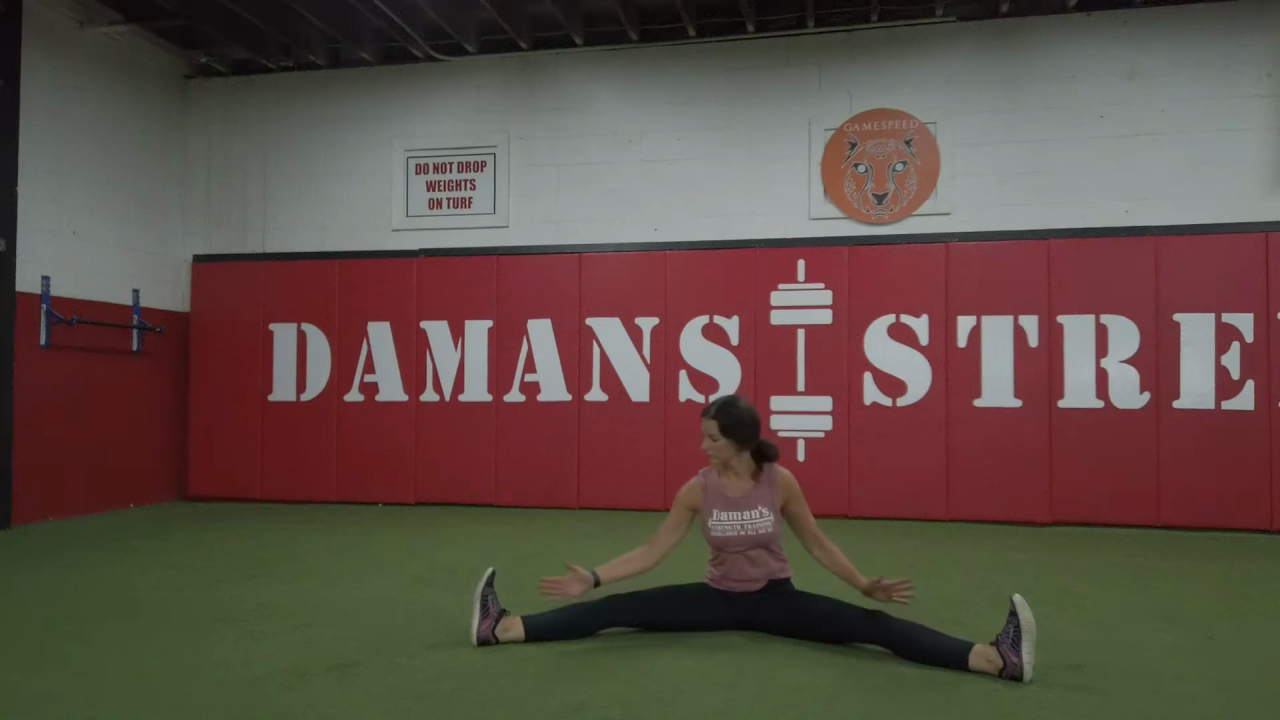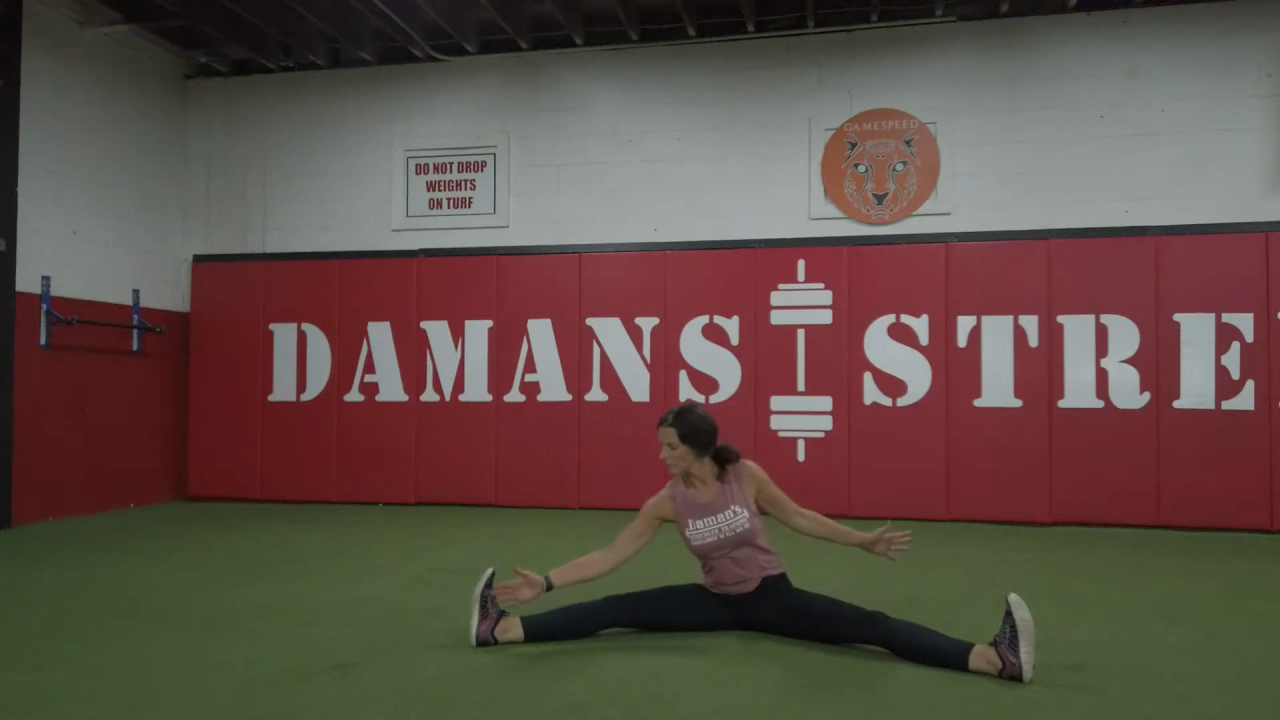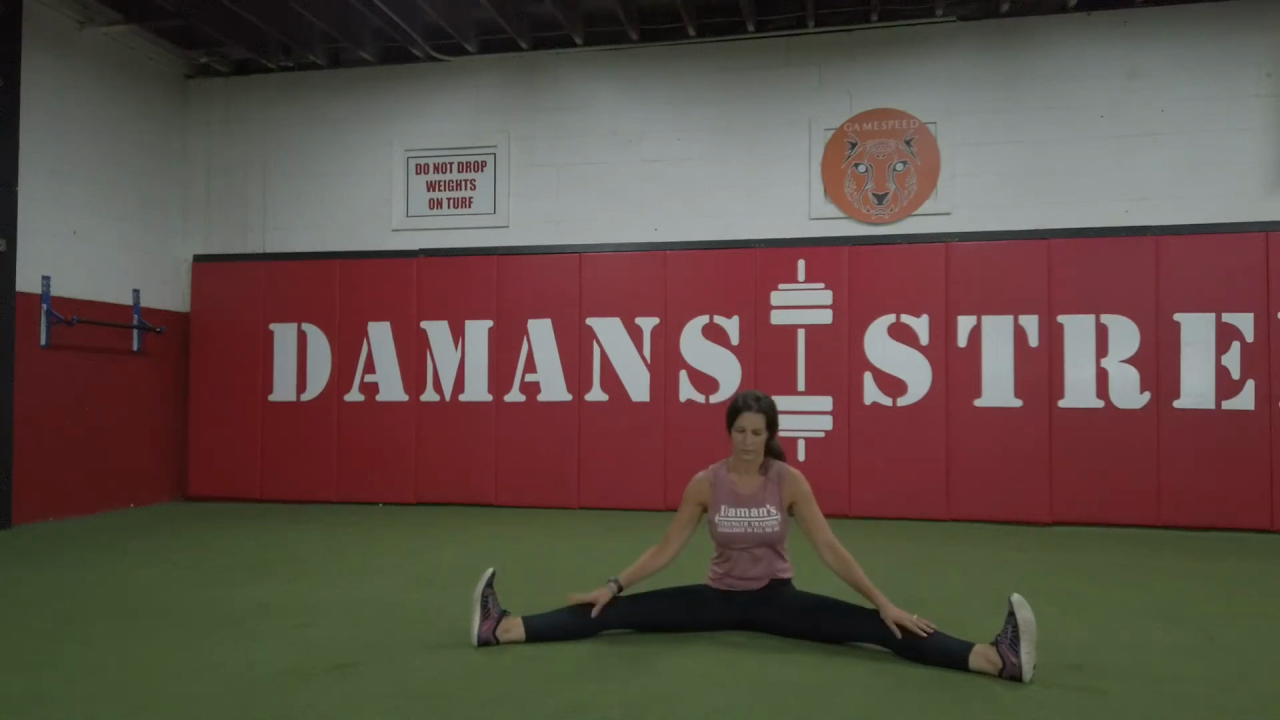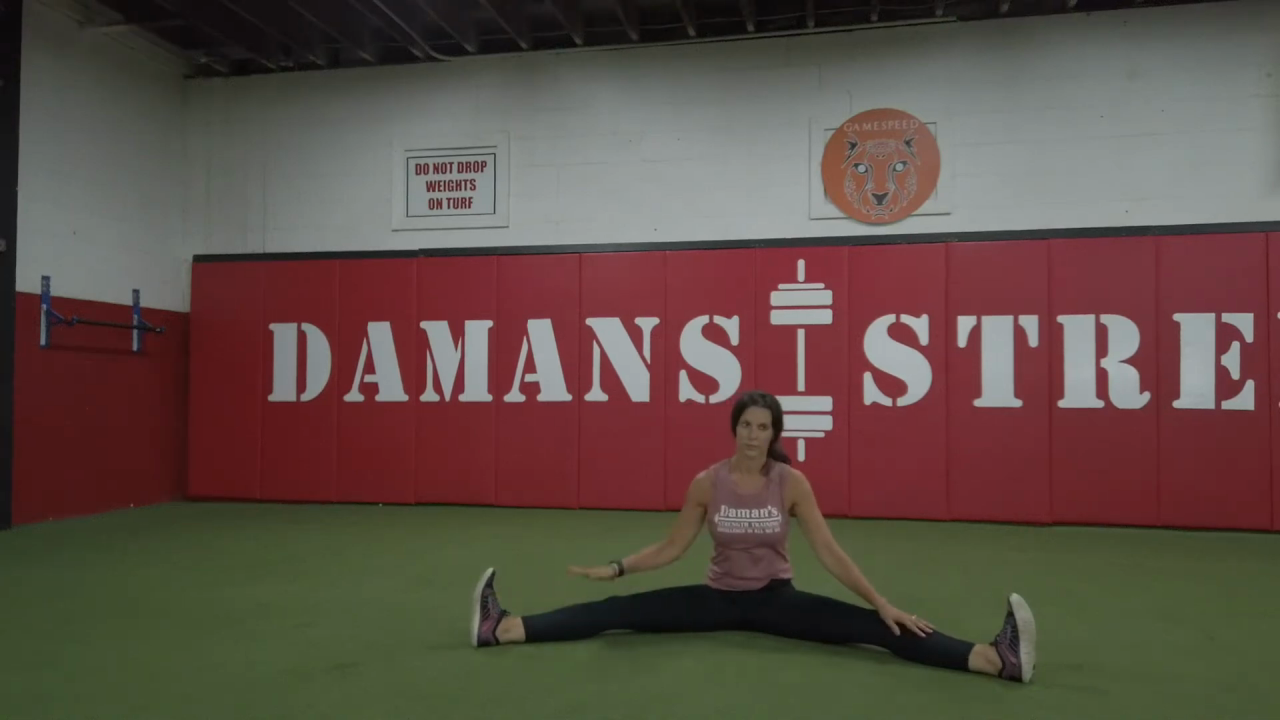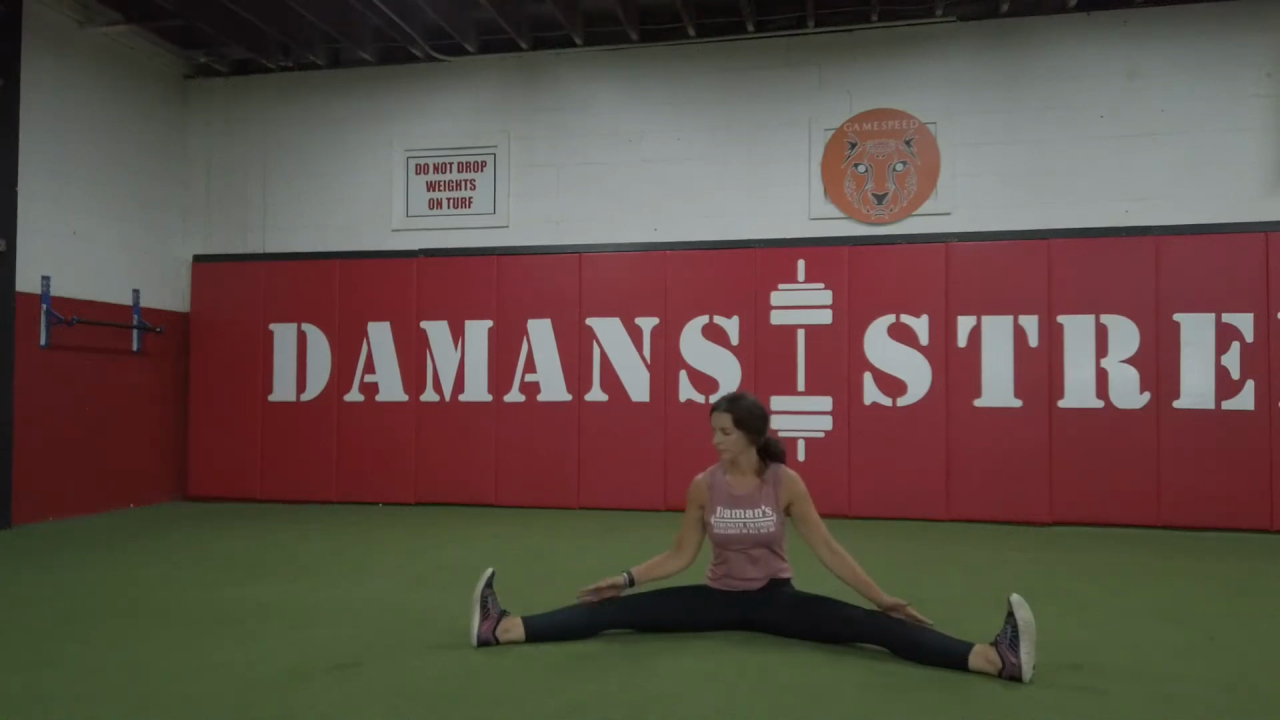
dt=1s
person 1, frame 1
left shoulder: (780, 481)
right shoulder: (696, 489)
left elbow: (816, 543)
right elbow: (652, 551)
left wrist: (866, 586)
right wrist: (592, 578)
left hip: (775, 598)
right hip: (719, 598)
left knee: (867, 625)
right knee: (619, 609)
left ankle: (995, 658)
right ankle: (502, 628)
person 1, frame 2
left shoulder: (747, 475)
right shoulder: (666, 501)
left elbow: (796, 516)
right elbow: (611, 554)
left wrist: (864, 541)
right wrist: (544, 583)
left hip: (771, 594)
right hip: (716, 600)
left knee: (867, 625)
right knee: (615, 611)
left ankle: (996, 658)
right ankle: (500, 626)
person 1, frame 3
left shoulder: (789, 481)
right shoulder: (705, 483)
left elbow: (830, 548)
right elbow: (666, 548)
left wrist: (885, 603)
right wrist: (613, 587)
left hip: (776, 598)
right hip: (719, 597)
left knee: (870, 627)
right knee: (619, 614)
left ankle: (997, 659)
right ankle: (502, 628)
person 1, frame 4
left shoulder: (792, 483)
right shoulder: (706, 483)
left elbow: (830, 552)
right elbow: (673, 546)
left wrist: (883, 604)
right wrist: (616, 567)
left hip: (775, 598)
right hip: (719, 597)
left knee: (869, 627)
right knee: (621, 611)
left ankle: (996, 658)
right ankle: (502, 629)
person 1, frame 5
left shoulder: (786, 483)
right shoulder: (703, 485)
left elbow: (828, 549)
right elbow: (680, 554)
left wrist: (881, 597)
right wrist: (625, 578)
left hip: (774, 598)
right hip: (719, 598)
left knee: (867, 626)
right knee: (619, 610)
left ankle: (995, 658)
right ankle: (502, 629)
